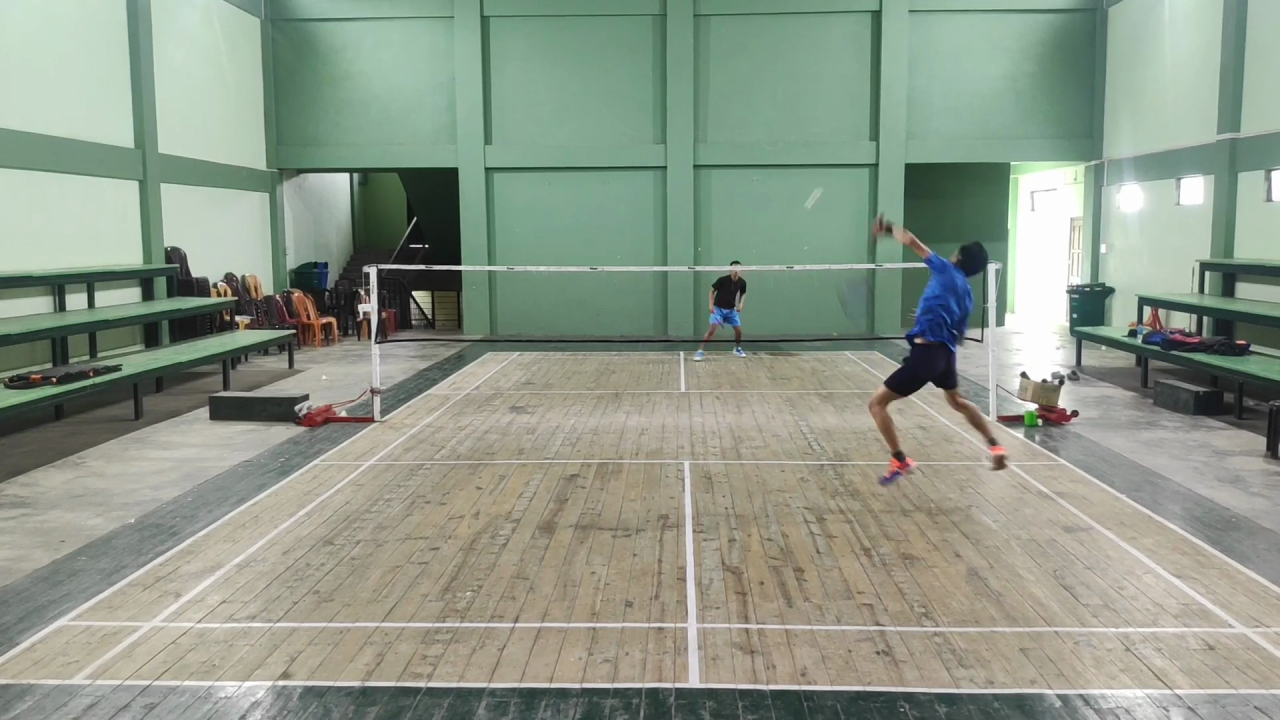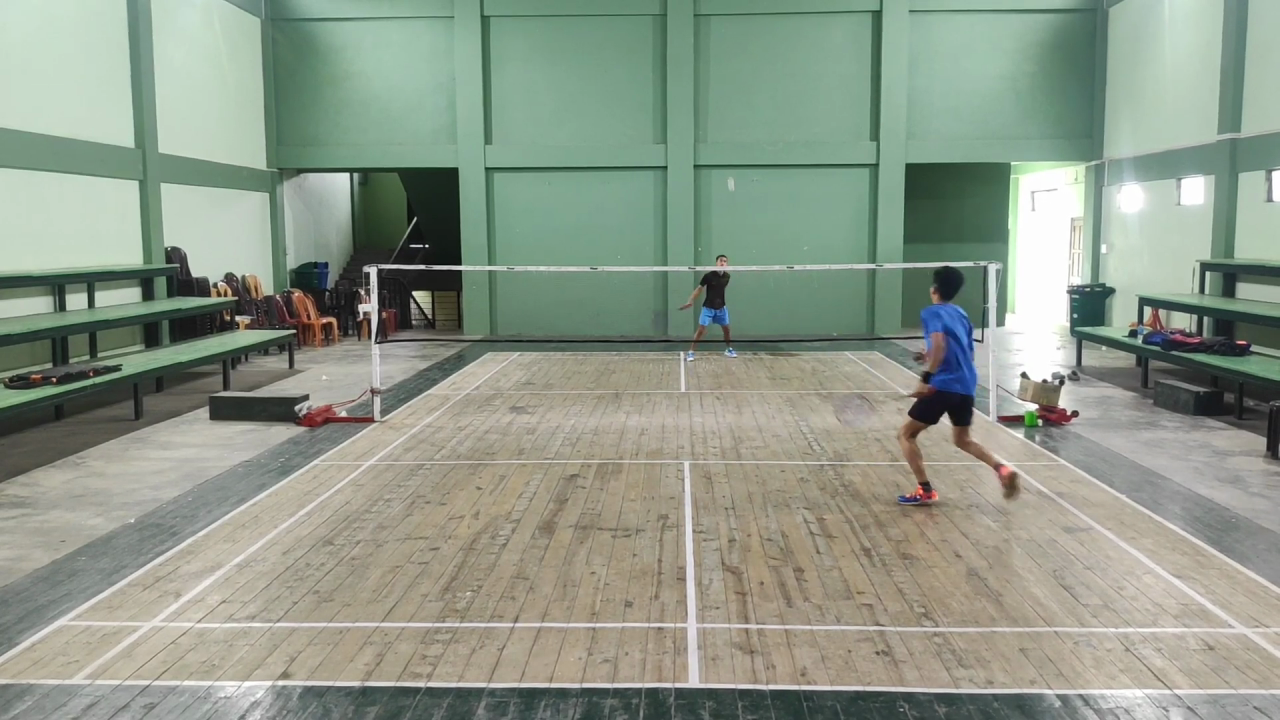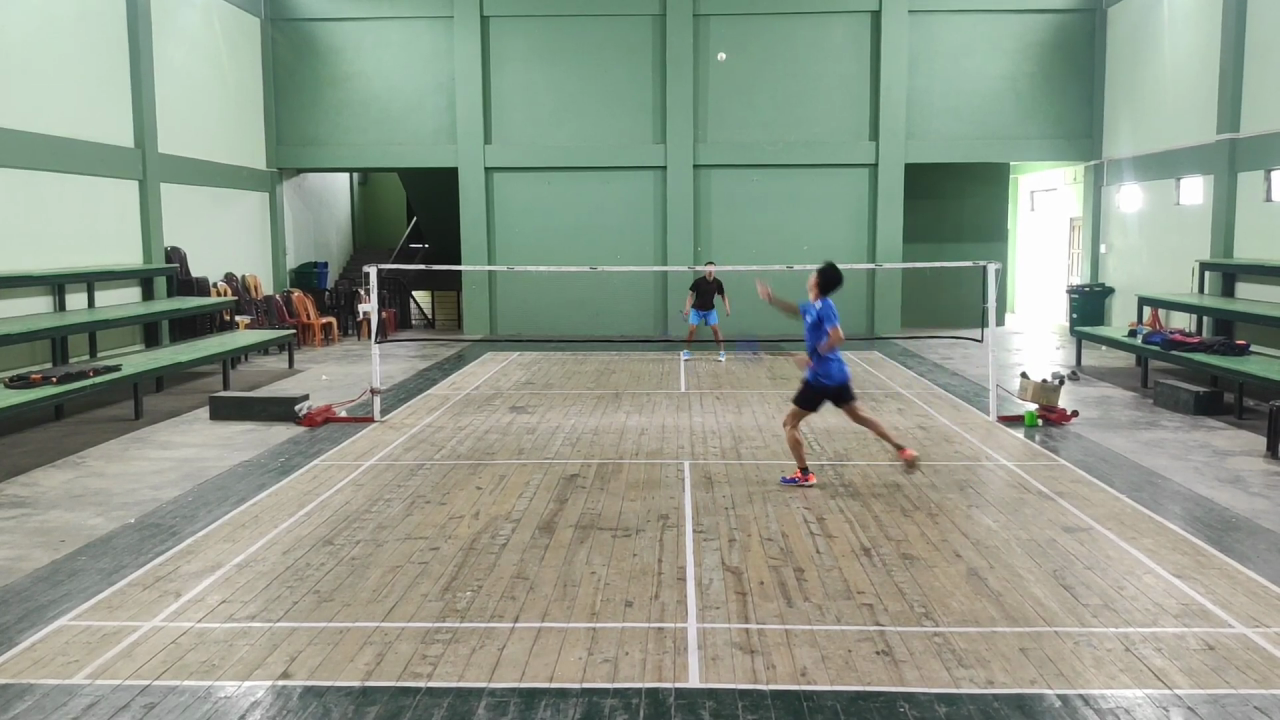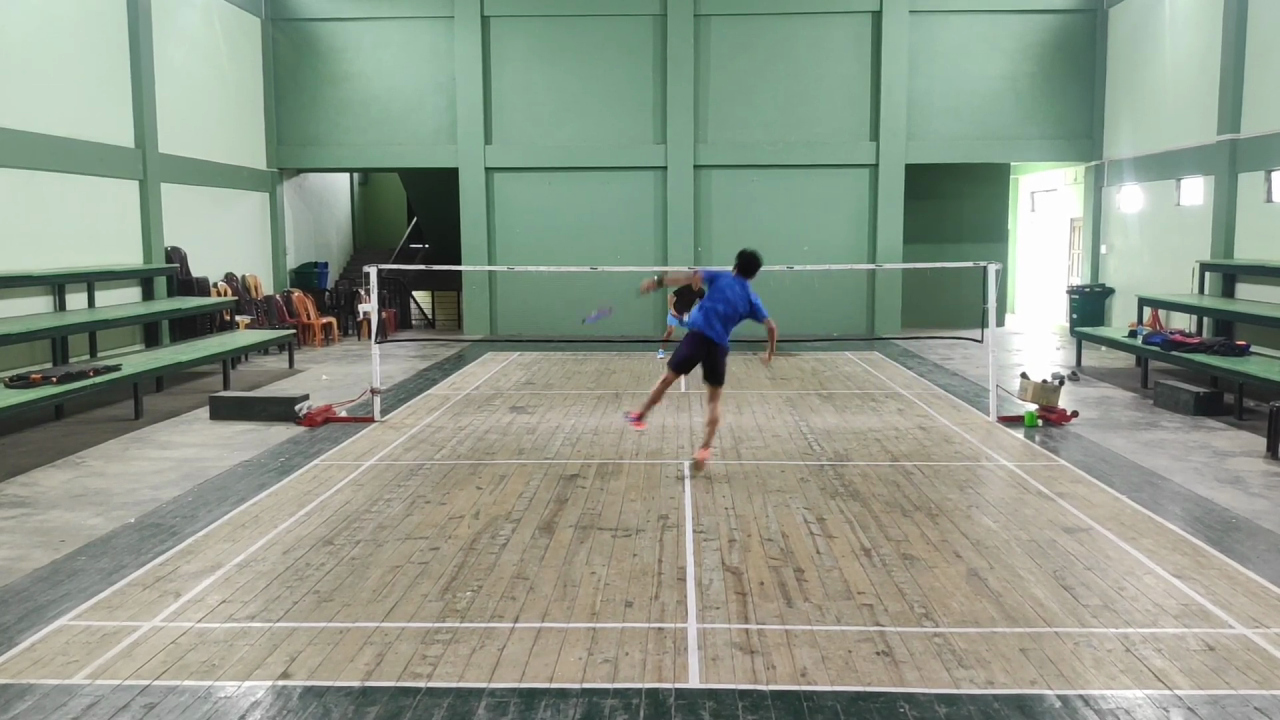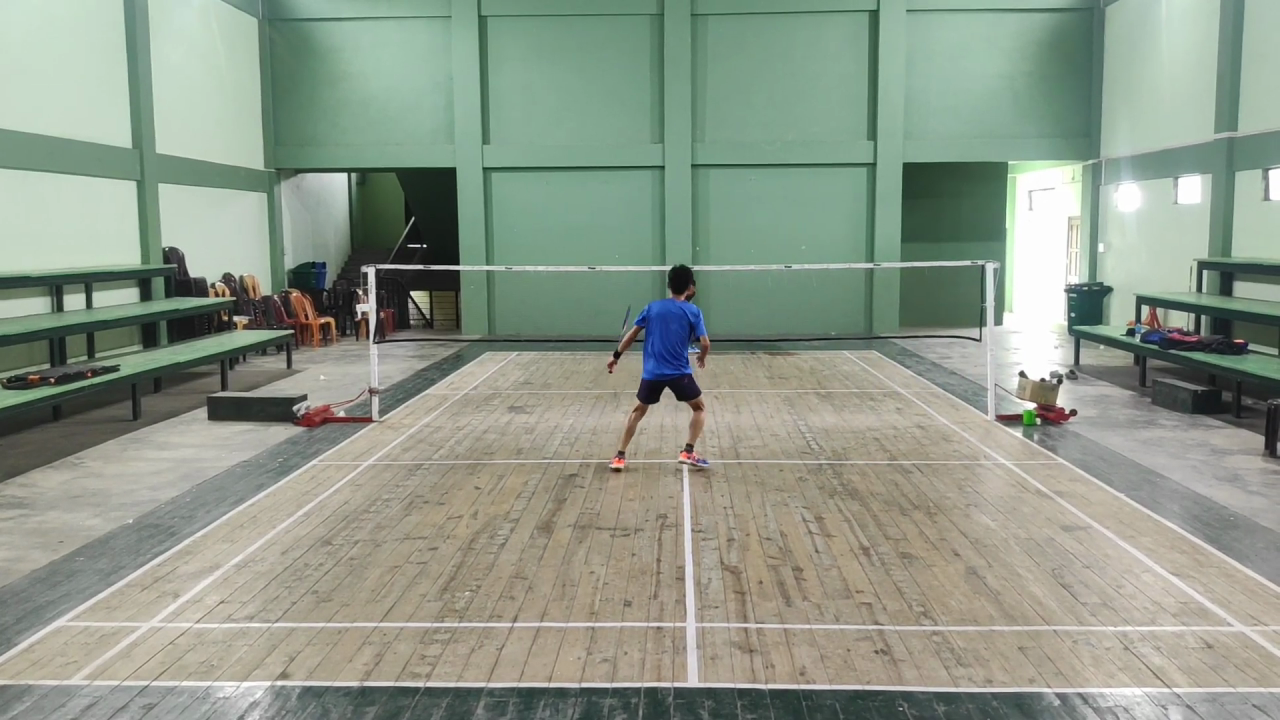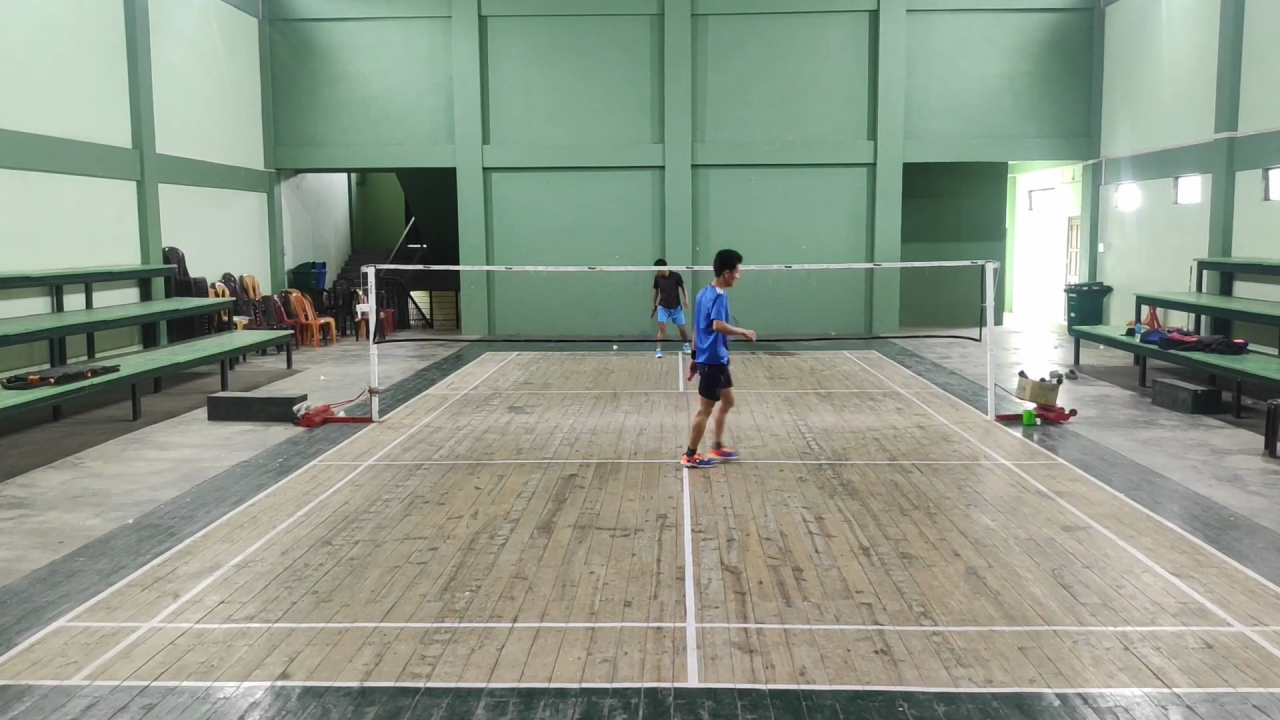
dt=0.5s
person 1, frame 1
left shoulder: (946, 272)
right shoulder: (966, 296)
left elbow: (913, 243)
left wrist: (887, 227)
left hip: (924, 353)
right hip: (945, 354)
left knee: (877, 404)
right knee: (957, 402)
left ankle: (899, 460)
right ankle: (994, 447)
person 1, frame 2
left shoulder: (931, 313)
right shoulder: (961, 315)
left elbow: (938, 343)
left wrist: (925, 378)
left hip: (942, 387)
right hip: (966, 388)
left knee: (906, 435)
right knee: (963, 440)
left ankle: (925, 490)
right ankle: (1002, 470)
person 1, frame 3
left shoulder: (825, 310)
right shoulder: (813, 306)
left elbow: (837, 337)
right elbow: (797, 311)
left wrist: (814, 356)
right wrist: (772, 299)
left hip: (821, 378)
right hip: (836, 375)
left knee: (790, 423)
right knee: (858, 416)
left ankle: (804, 473)
right ankle: (902, 450)
person 1, frame 4
left shoulder: (721, 278)
right shoulder: (752, 299)
left elbow: (691, 277)
right elbow: (770, 326)
left wrist: (659, 281)
right wrist: (771, 351)
left hip: (698, 338)
right hip: (719, 347)
left knee: (666, 380)
right knee: (714, 401)
left ankle: (640, 417)
right ankle: (705, 450)
person 1, frame 5
left shoulder: (653, 308)
right shoulder: (693, 312)
left elbow: (631, 334)
right elbow: (705, 343)
left wrist: (616, 356)
right wrist: (701, 359)
left hip: (652, 372)
right hip: (679, 373)
left knee: (638, 412)
right knee: (699, 408)
left ankle: (620, 457)
right ankle: (688, 452)
person 1, frame 6
left shoulder: (703, 294)
right shoulder: (718, 296)
left elbow: (697, 328)
right elbow: (718, 326)
left wrist: (694, 357)
right wrist: (745, 332)
left hip: (704, 358)
right hip: (713, 360)
left knee: (727, 401)
right knee: (705, 408)
left ankle: (717, 447)
right ankle: (691, 455)
